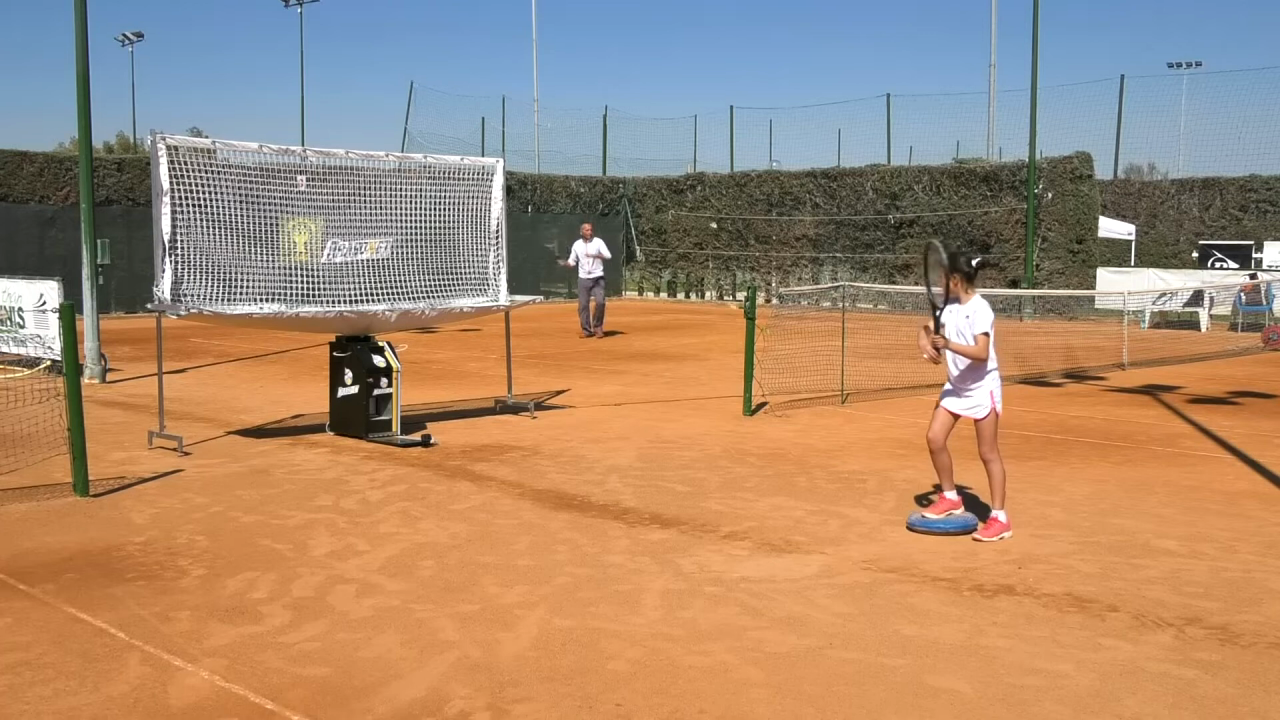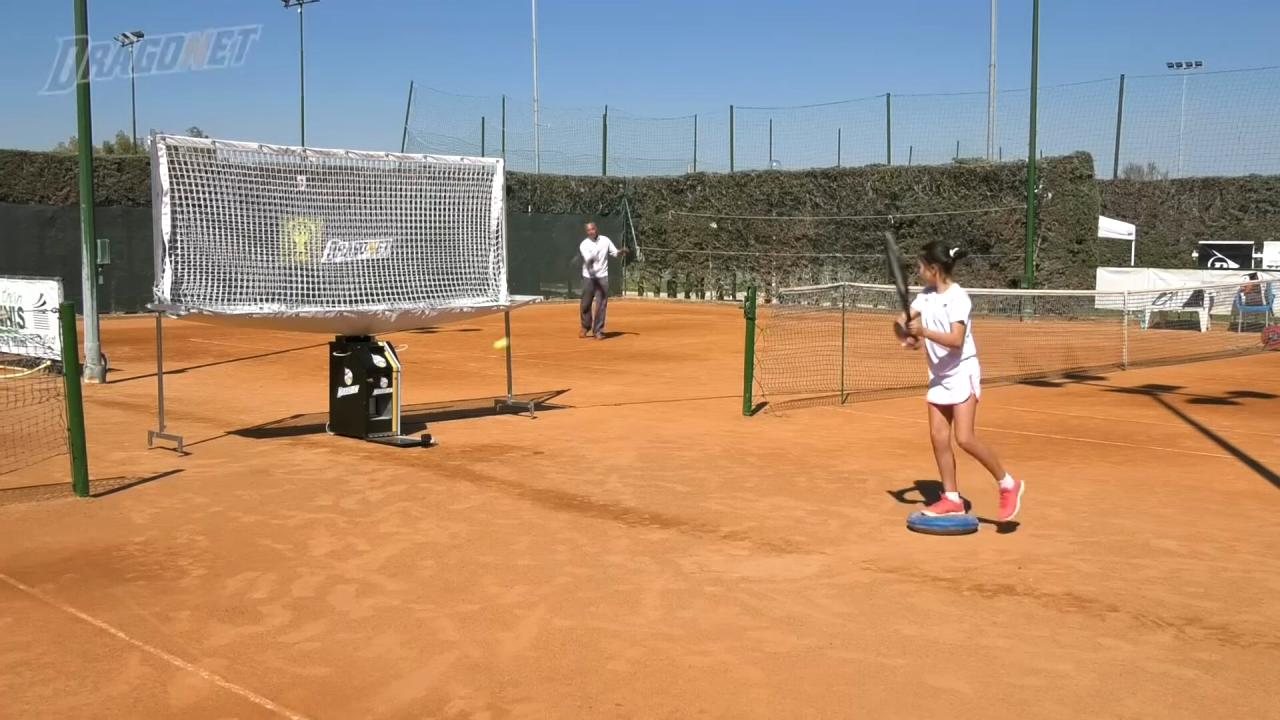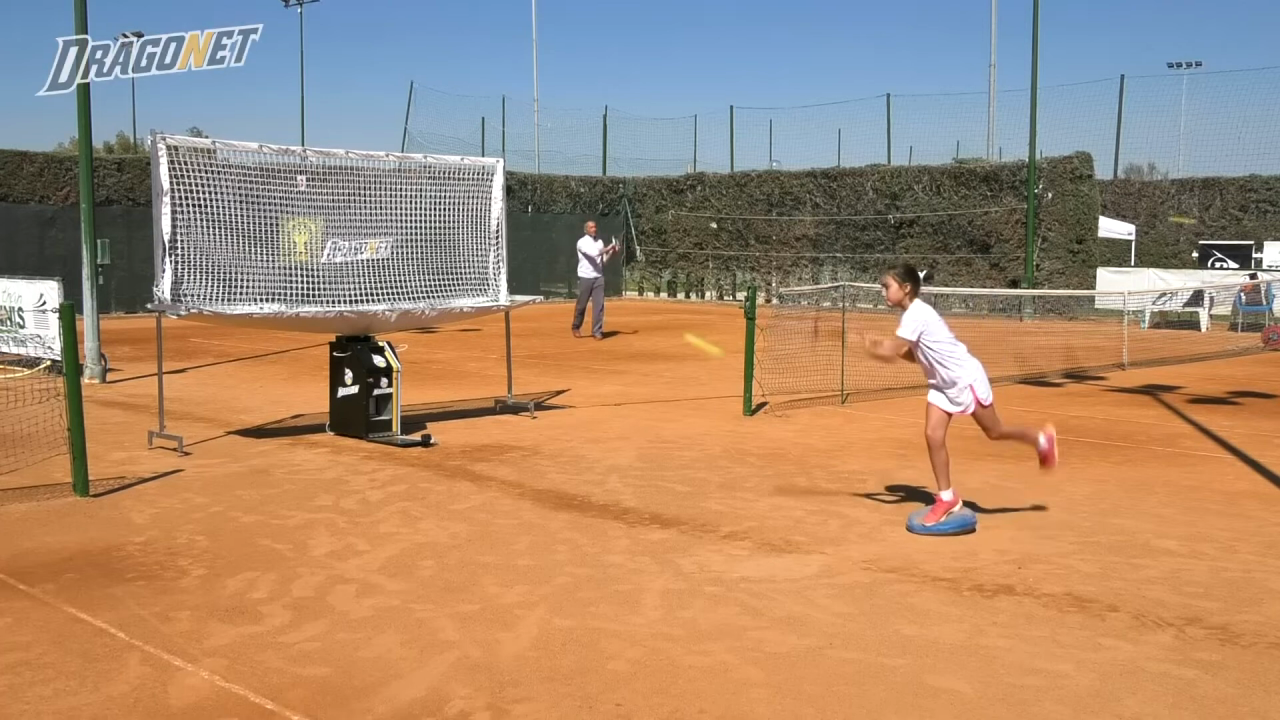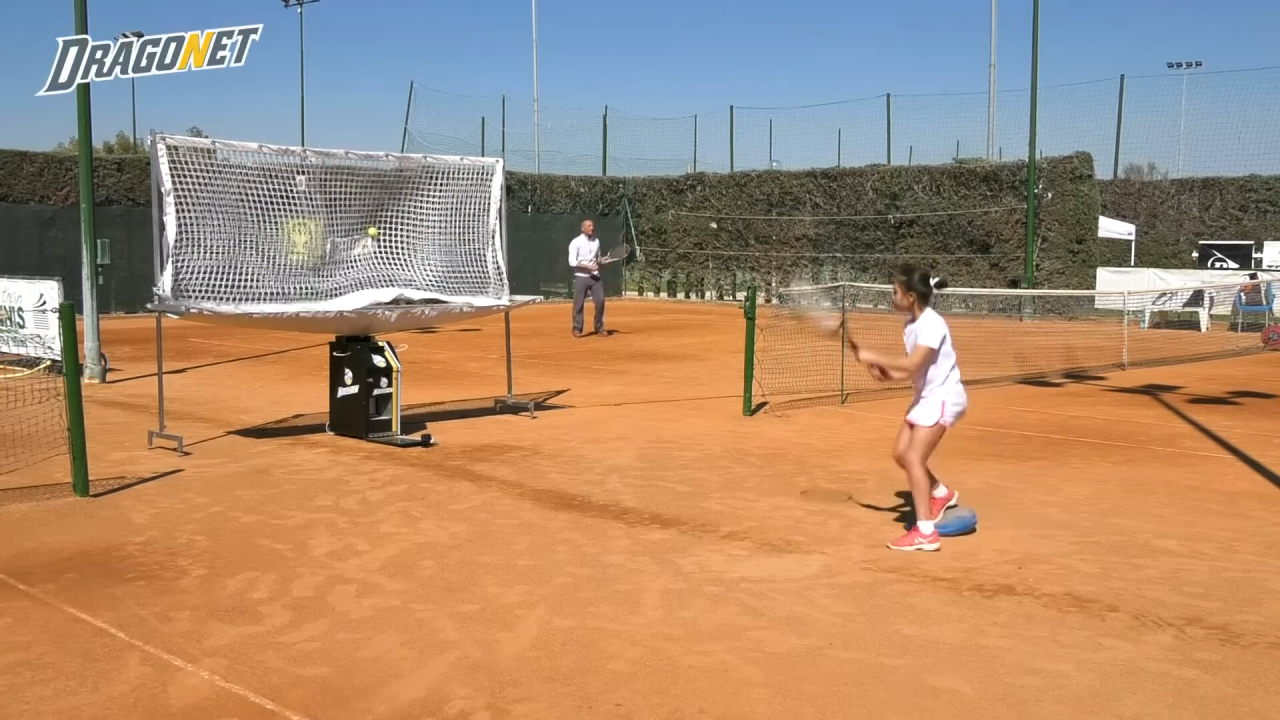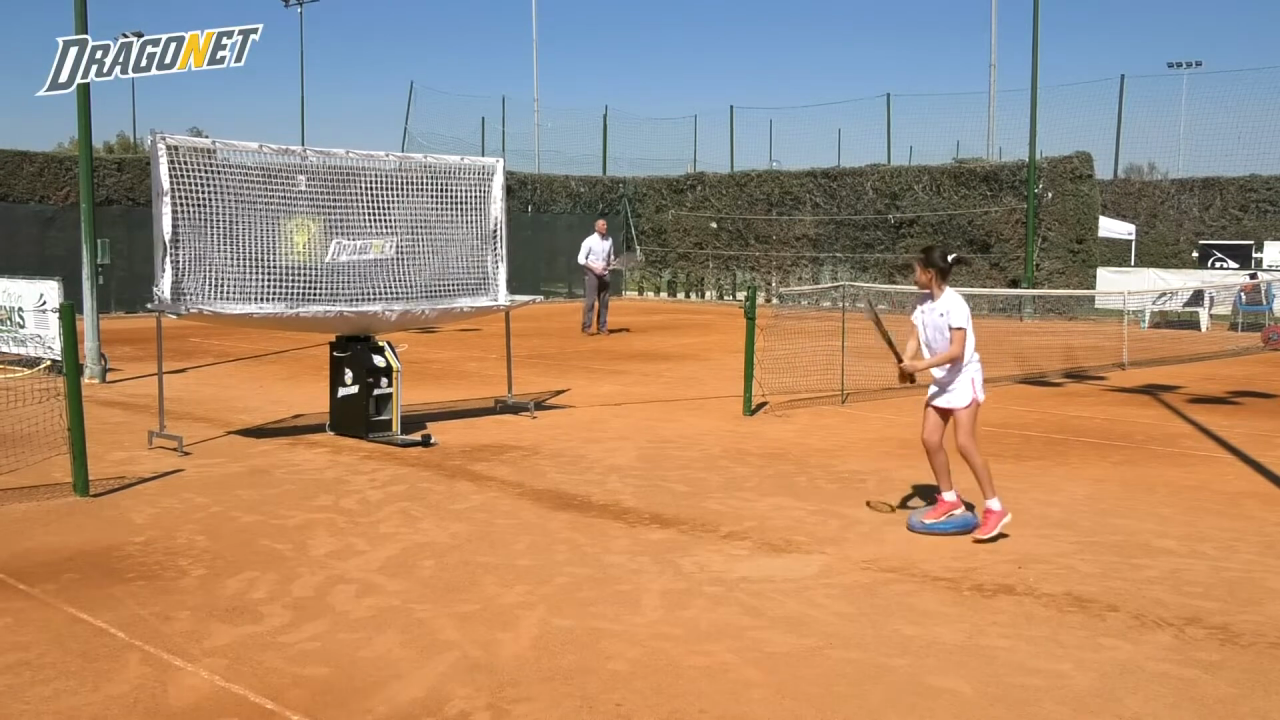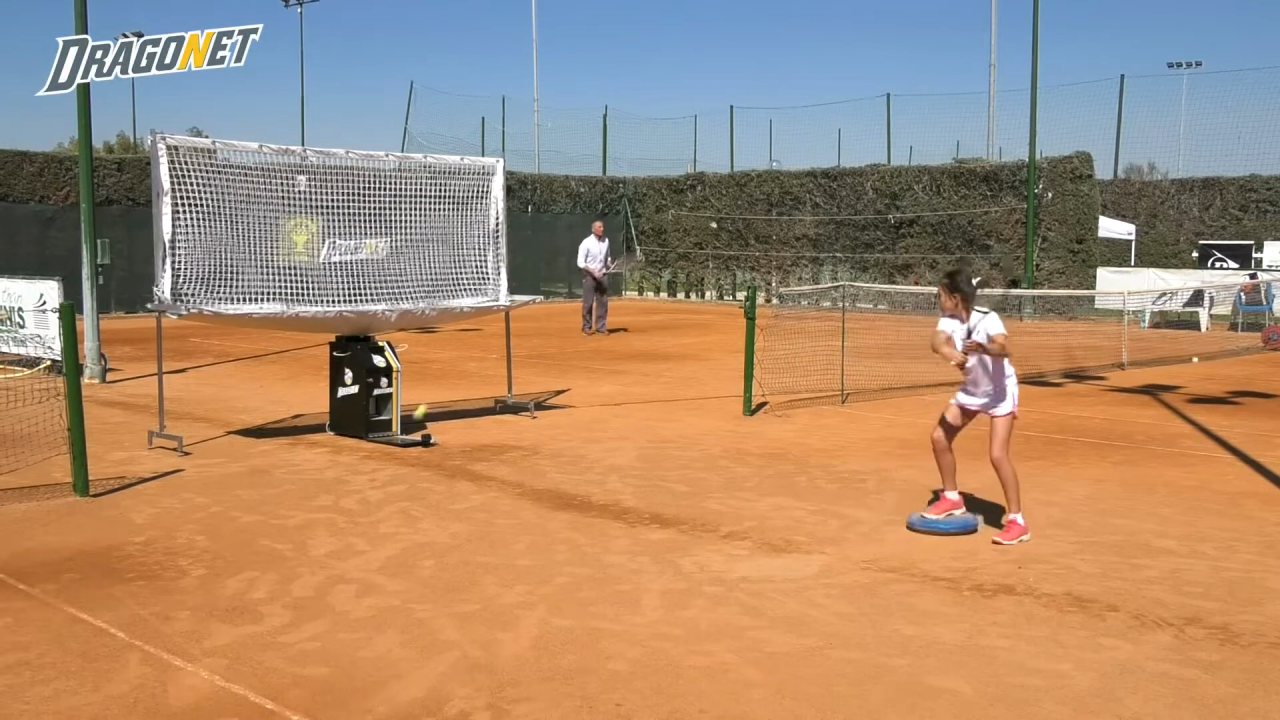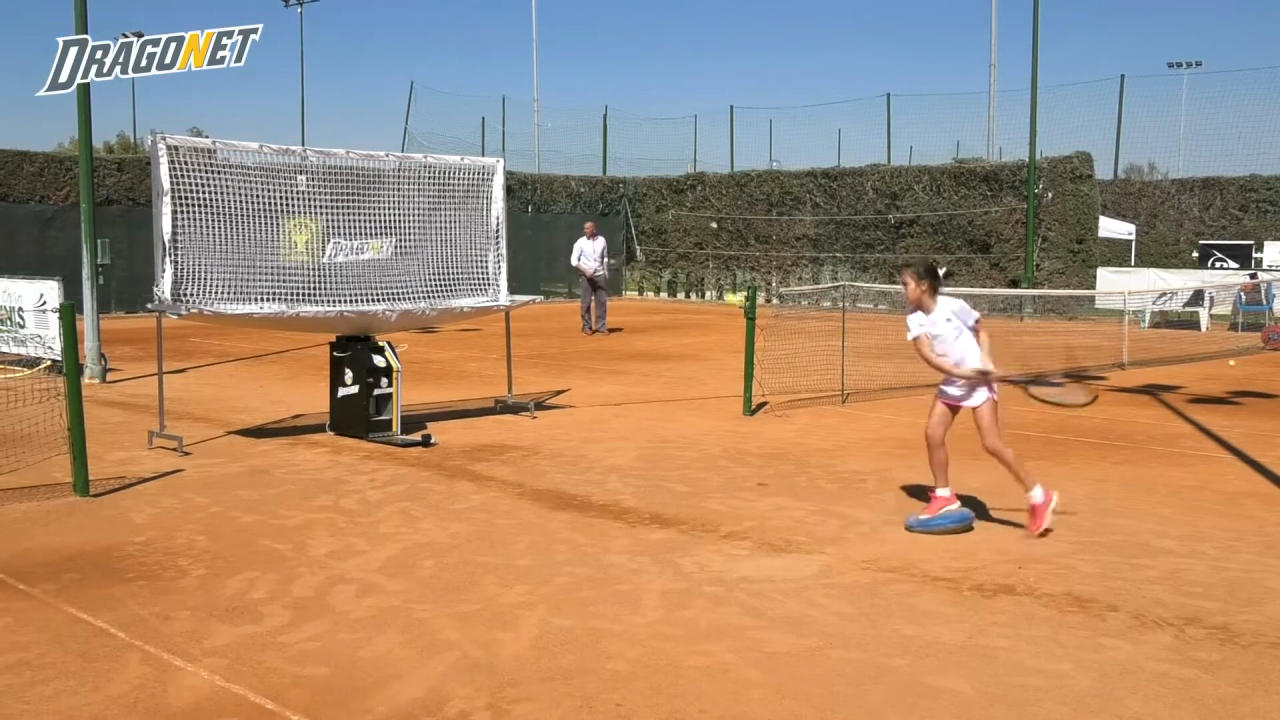
dt=0.5s
person 1, frame 1
left shoulder: (980, 309)
right shoulder: (949, 305)
left elbow: (981, 353)
right elbow: (925, 330)
left wrist: (948, 344)
right wrist: (927, 346)
left hip: (982, 387)
right hip: (956, 386)
left knee: (988, 452)
right knee: (934, 438)
left ankle: (1000, 518)
right ankle: (950, 498)
person 1, frame 2
left shoulder: (958, 298)
right shoulder: (925, 295)
left elbow: (956, 344)
right elbow: (907, 323)
left wrist: (921, 332)
right wrist: (907, 334)
left hip: (962, 373)
right hip: (939, 376)
left knee: (965, 438)
right knee: (939, 439)
left ankle: (1008, 485)
right ankle: (952, 499)
person 1, frame 3
left shoulder: (917, 314)
right shoulder: (909, 316)
left elbow: (894, 350)
right elbow: (910, 355)
left wrist: (874, 350)
right wrist: (881, 347)
left hip: (966, 379)
right hip: (942, 383)
left knee: (994, 432)
right knee: (933, 436)
left ankle: (1042, 440)
right ankle: (947, 498)
person 1, frame 4
left shoulder: (931, 324)
right shoulder: (912, 325)
left elbow: (912, 364)
left wrist: (873, 358)
right wrist: (887, 372)
left hip: (942, 398)
right hip: (927, 398)
left knee: (913, 459)
right knee: (902, 454)
left ankle: (925, 531)
right ankle: (941, 495)
person 1, frame 5
left shoulder: (955, 303)
right shoulder: (922, 302)
left elbow: (957, 351)
right elbow: (915, 337)
left wrist: (923, 364)
right wrist: (907, 362)
left hip: (964, 378)
right hip: (941, 381)
left knee: (965, 443)
right knee: (930, 439)
left ankle: (994, 509)
right ankle: (949, 499)
person 1, frame 6
left shoulder: (987, 319)
right shoulder: (948, 321)
left elbow: (1003, 349)
right elbow: (937, 342)
left wrist: (983, 347)
right wrist: (950, 354)
left hip: (1000, 392)
right hip: (971, 391)
left knee: (998, 455)
right knee: (939, 438)
left ankle: (1017, 521)
right ankle: (951, 499)
person 1, frame 7
left shoulder: (955, 305)
right shoulder: (914, 318)
left elbow: (981, 332)
right elbow: (928, 356)
left wrist: (986, 363)
right wrist: (959, 372)
left hip: (978, 382)
right hip: (951, 383)
left knee: (992, 443)
right knee: (933, 435)
left ankle: (1038, 497)
right ankle: (943, 497)
